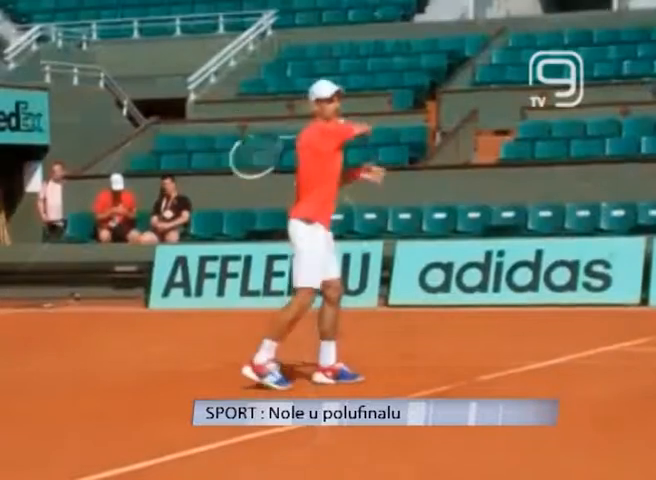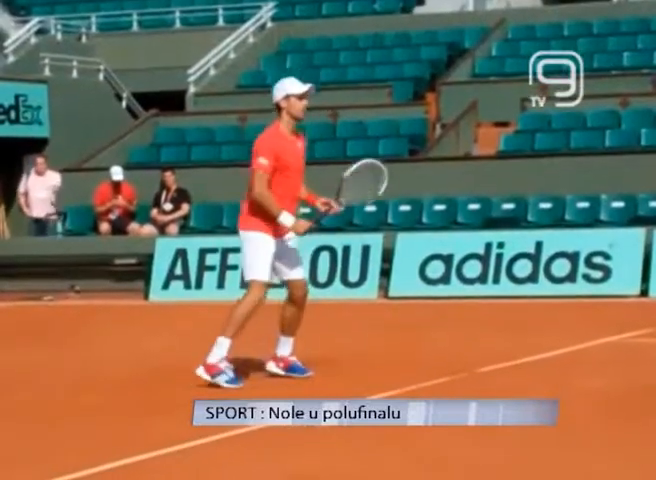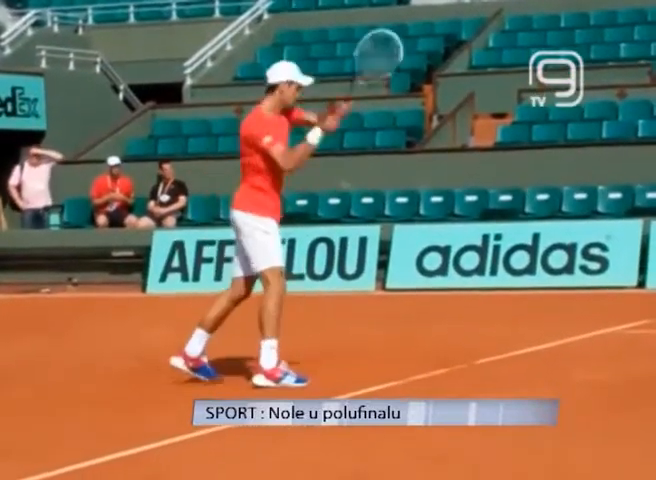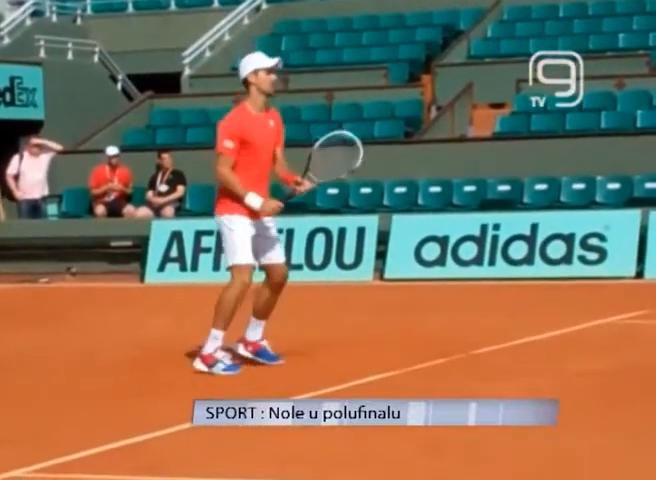
dt=1s
person 1, frame 1
left shoulder: (321, 134)
right shoulder: (324, 131)
right elbow: (361, 129)
left wrist: (357, 173)
right wrist: (341, 123)
left hip: (318, 226)
right hip: (308, 223)
left knee: (334, 293)
right knee: (303, 299)
left ankle: (327, 365)
right ankle: (261, 361)
person 1, frame 2
left shoulder: (298, 140)
right shoulder: (269, 141)
right elbow: (258, 191)
left wrist: (314, 200)
right wrist: (288, 220)
left hip: (281, 231)
right hip: (258, 227)
left knee: (299, 292)
right knee: (256, 293)
left ankle: (282, 357)
right ankle: (215, 361)
person 1, frame 3
left shoulder: (283, 112)
right shoulder: (257, 124)
left elbow: (314, 119)
right elbow: (286, 164)
left wrist: (329, 117)
right wrist: (317, 133)
left hip: (253, 212)
right hip: (255, 213)
left knee: (240, 289)
right knee: (275, 284)
left ankle: (192, 353)
right ankle: (269, 366)
person 1, frame 4
left shoulder: (274, 119)
right shoulder: (233, 121)
left elbow: (277, 161)
right elbow: (223, 172)
left wrist: (293, 180)
right wrist: (255, 201)
left hip: (261, 212)
right hip: (234, 211)
left knee: (279, 275)
right knee: (242, 278)
left ankle: (252, 340)
right ankle: (210, 352)
